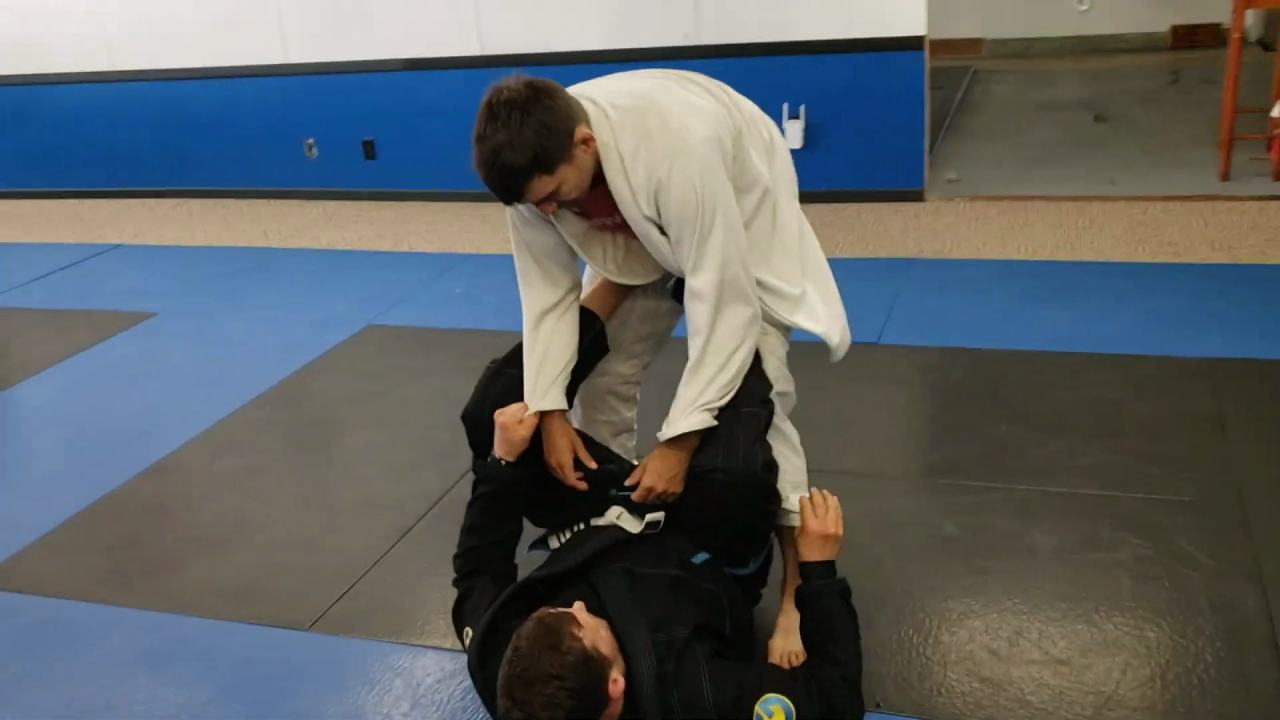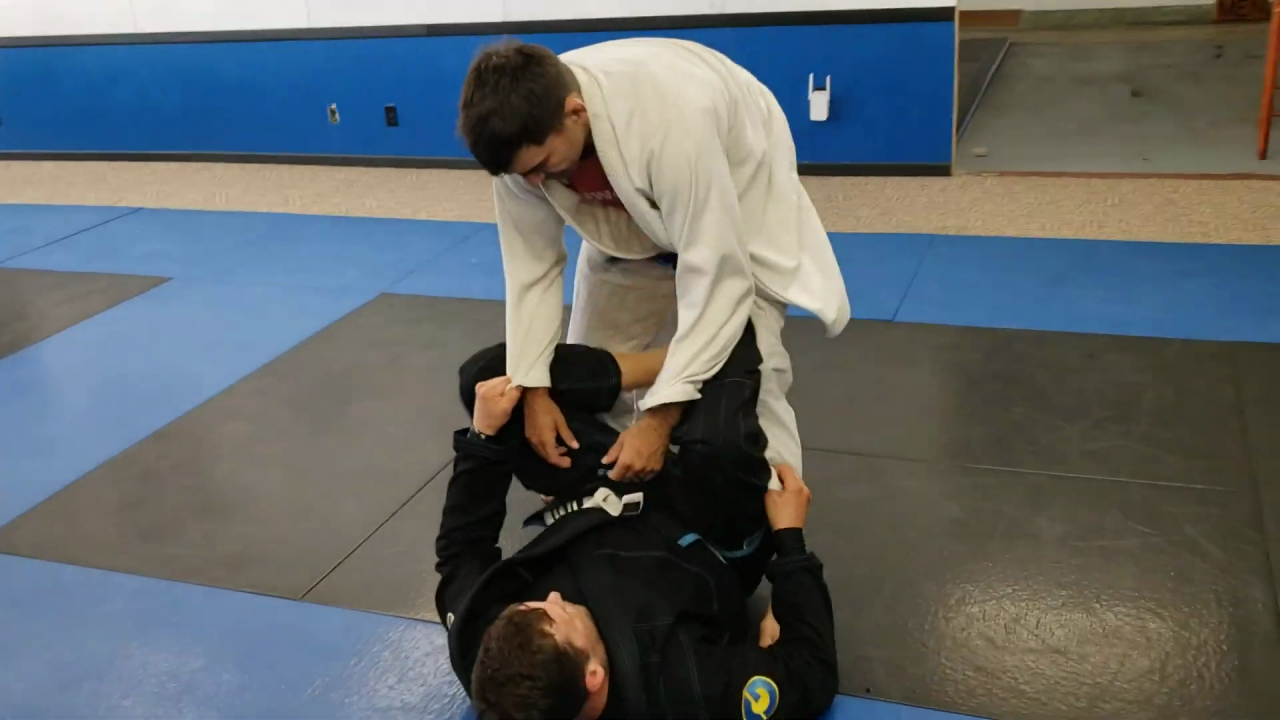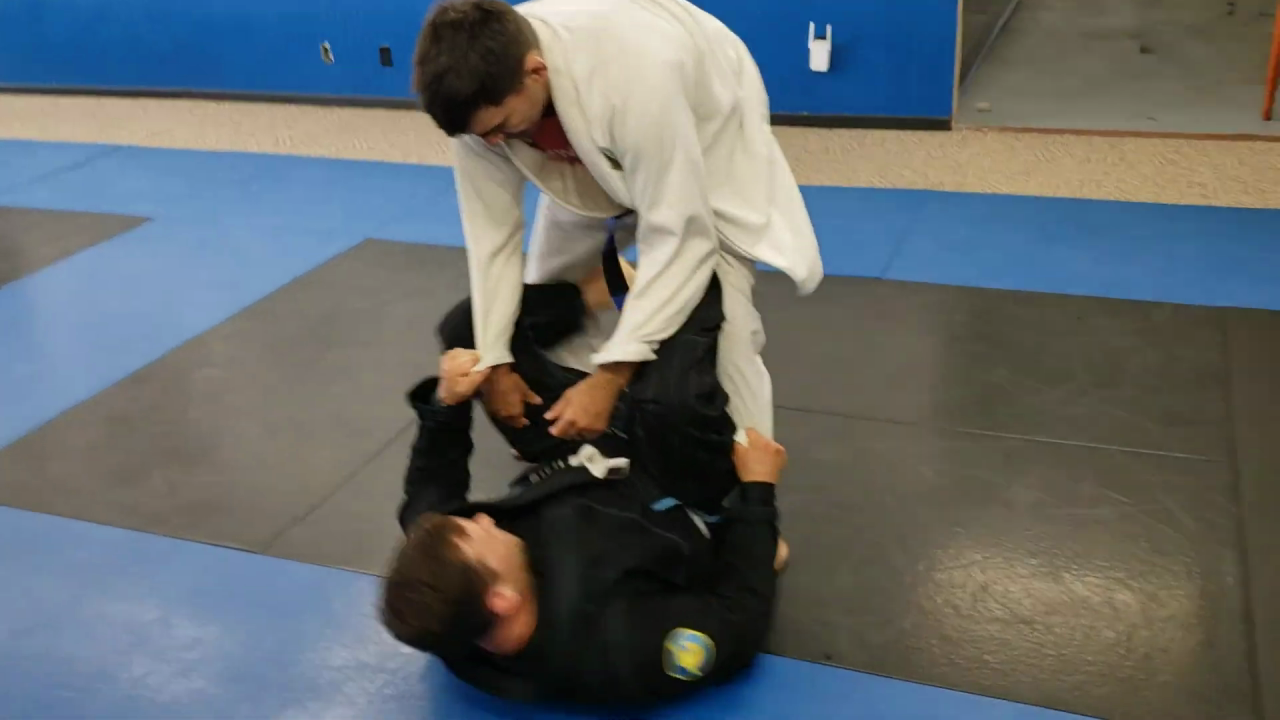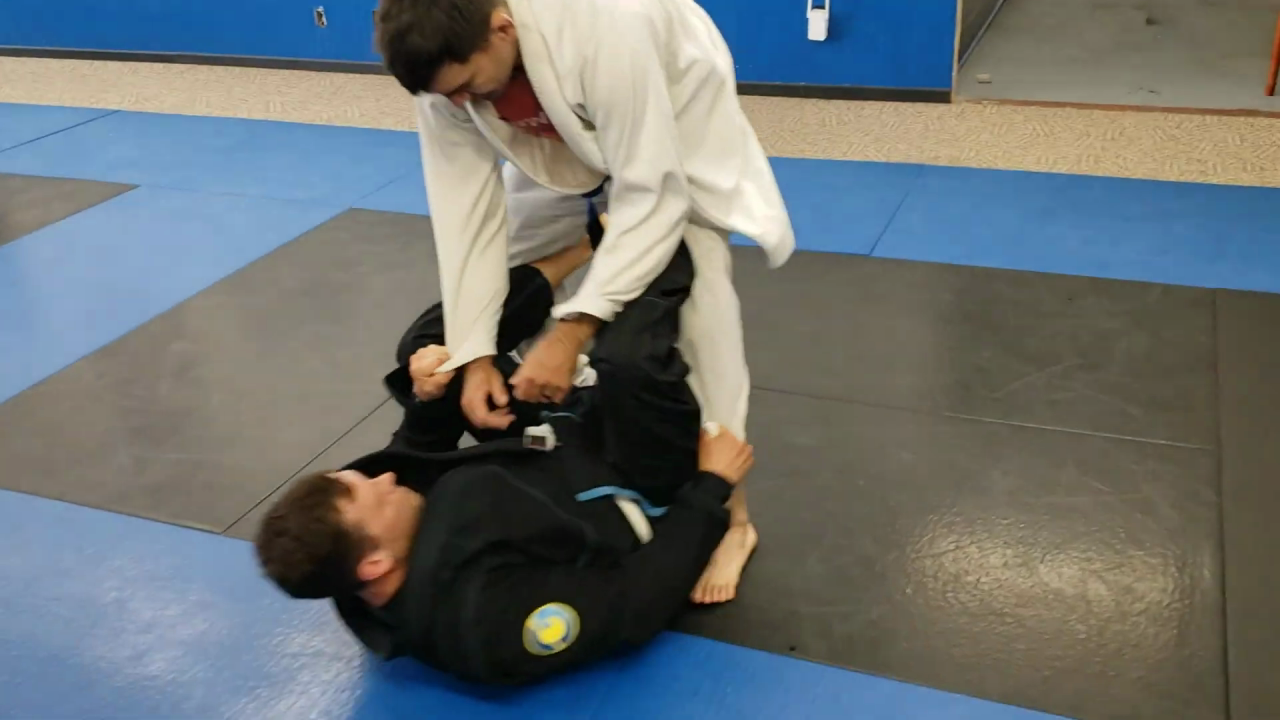
dt=0.2s
person 1, frame 1
left shoulder: (680, 146)
right shoulder: (535, 167)
left elbow: (725, 303)
right elbow: (548, 290)
left wrist: (679, 440)
right wrist: (549, 412)
left hip: (739, 218)
right hip: (632, 236)
right knee: (601, 370)
left ankle: (797, 589)
person 1, frame 2
left shoulder: (673, 120)
right shoulder: (528, 138)
left elbow: (717, 277)
right elbow: (533, 270)
left wrist: (660, 416)
right wrist: (533, 389)
left hip: (736, 195)
right hip: (628, 213)
person 1, frame 3
left shoulder: (639, 76)
right shoulder: (486, 94)
left elbow: (680, 237)
right elbow: (492, 233)
left wrist: (610, 376)
right wrist: (497, 362)
left hip: (705, 142)
left knee: (722, 336)
person 1, frame 4
right shoulder: (451, 65)
left elbow: (653, 196)
right elbow: (463, 205)
left wrist: (572, 330)
right wrist: (471, 356)
left hip: (668, 110)
left knee: (695, 306)
right knee: (508, 263)
left ankle: (728, 517)
person 2, frame 1
left shoulder: (500, 676)
left elbow: (478, 572)
left wrist: (502, 462)
right wrist: (819, 570)
right hip: (709, 568)
left knee: (494, 412)
person 2, frame 2
left shoulder: (489, 670)
left elbow: (460, 553)
right elbow: (811, 678)
left wrist: (483, 438)
right wrist: (790, 536)
right hip: (702, 548)
left knee: (486, 373)
right knee: (718, 440)
person 2, frame 3
left shoulder: (434, 619)
right shoulder: (616, 650)
left elbow: (427, 499)
right elbow: (737, 628)
left wrist: (445, 404)
right wrist: (757, 490)
right hip: (680, 513)
right knee: (674, 399)
person 2, frame 4
right shoulder: (484, 620)
left elbow: (402, 458)
right elbow: (630, 608)
left wrist: (424, 400)
right wrist: (711, 486)
right hip: (635, 505)
left knee: (431, 336)
right knee: (630, 360)
left ankle: (582, 249)
